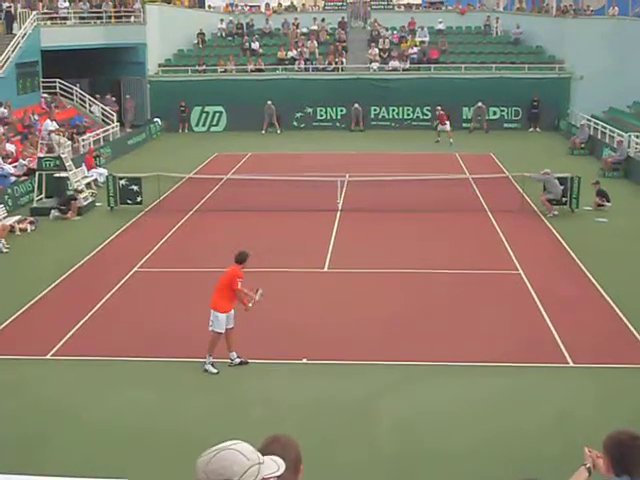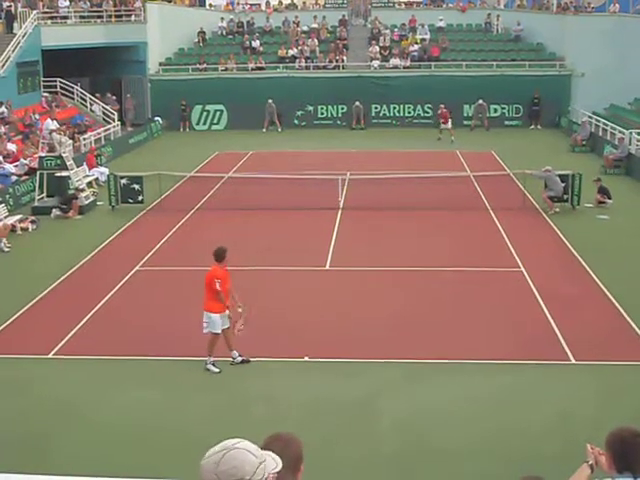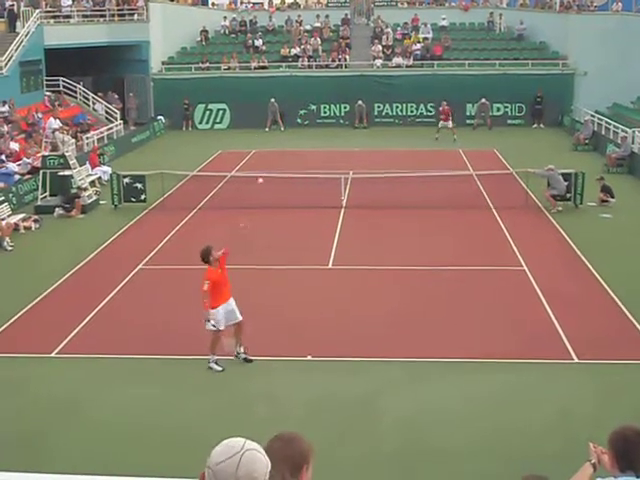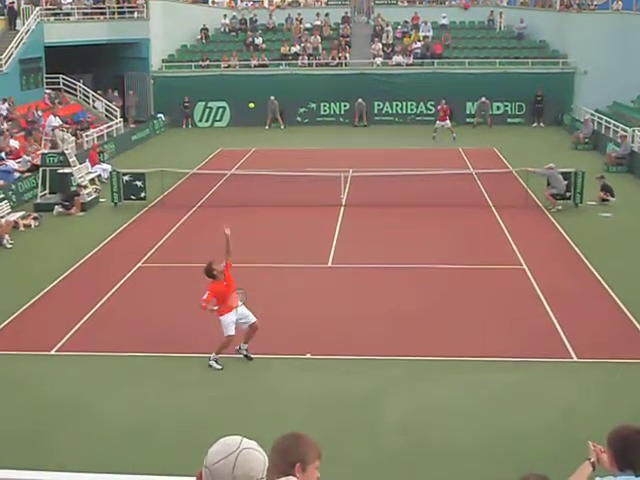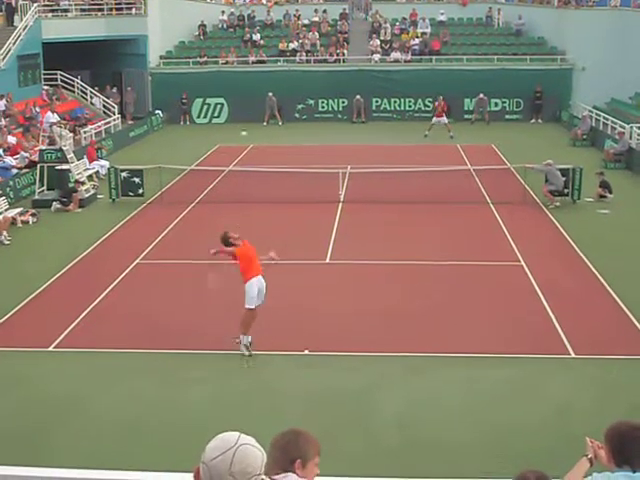
dt=0.4s
person 1, frame 1
left shoulder: (234, 270)
right shoulder: (237, 273)
left elbow: (240, 289)
right elbow: (238, 293)
left wrist: (251, 295)
right wrist: (247, 304)
left hip: (227, 307)
right hip: (220, 307)
left knee: (229, 331)
right knee: (217, 334)
left ankle: (234, 358)
right ankle: (208, 362)
person 1, frame 2
left shoulder: (223, 270)
right shoulder: (216, 274)
left elbow: (228, 289)
right elbow: (219, 294)
left wrist: (237, 304)
right wrist: (229, 308)
left hip: (222, 307)
right hip: (213, 309)
left knee: (227, 330)
right knee: (215, 334)
left ankle: (235, 357)
right ankle: (209, 362)
person 1, frame 3
left shoulder: (221, 260)
right shoulder: (209, 275)
left elbow: (227, 249)
right elbow: (205, 294)
right wrist: (207, 312)
left hip: (228, 301)
right hip: (217, 306)
left knee: (239, 323)
right knee: (217, 332)
left ankle: (239, 352)
right ankle: (212, 361)
person 1, frame 4
left shoulder: (226, 272)
right shoulder: (213, 288)
left elbow: (228, 254)
right elbow: (203, 303)
left wrist: (227, 237)
right wrist: (211, 307)
left hip: (238, 307)
right hip: (226, 313)
left knee: (254, 326)
right knee: (229, 337)
left ankle: (243, 348)
right ankle: (213, 358)
person 1, frame 5
left shoulder: (244, 244)
right shoulder: (236, 250)
left elbow: (254, 258)
left wrist: (267, 257)
left hip: (258, 279)
right hip: (252, 281)
left knee: (255, 310)
right knee: (250, 309)
left ankle: (246, 339)
right ankle: (244, 339)
